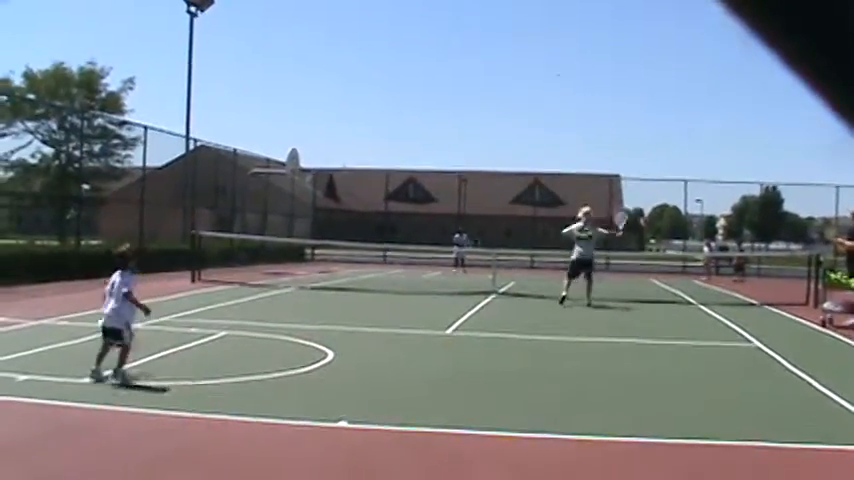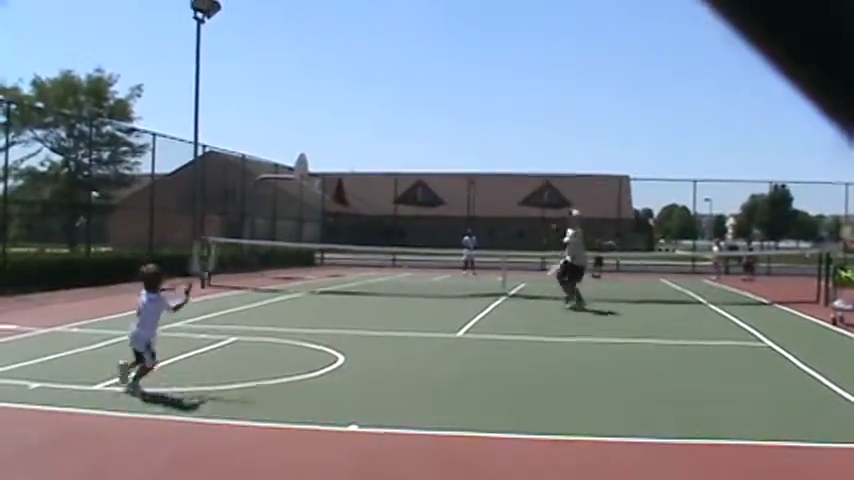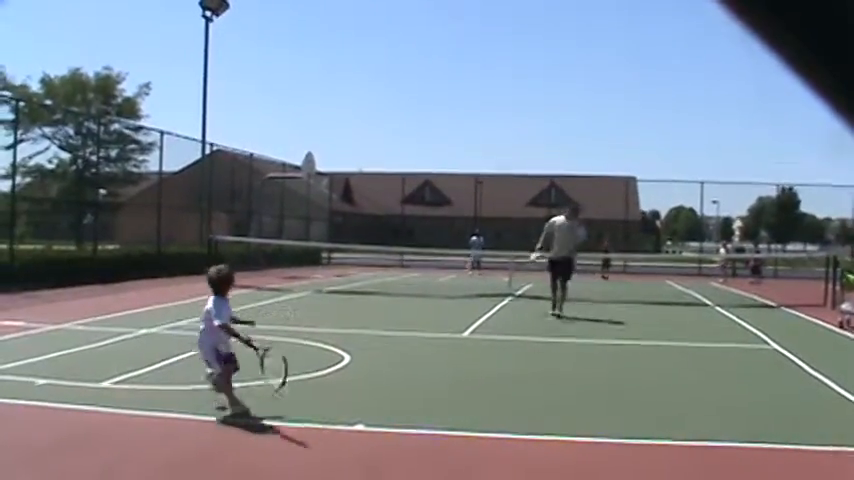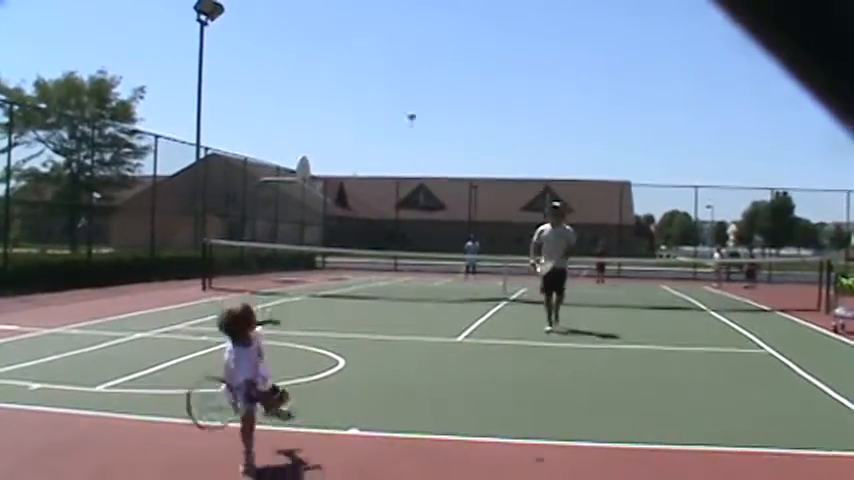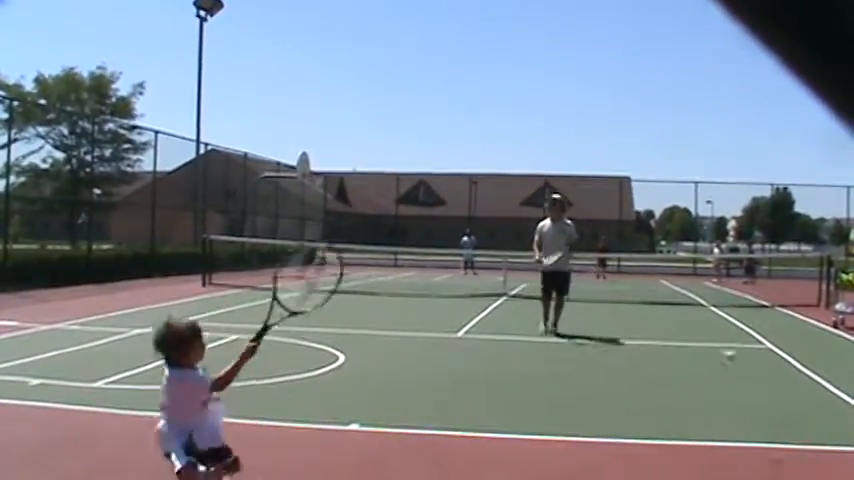
dt=0.5s
person 1, frame 1
left shoulder: (116, 275)
right shoulder: (129, 277)
left elbow: (106, 293)
right elbow: (127, 294)
right wrist: (142, 307)
left hip: (108, 315)
right hip: (120, 318)
left knee: (106, 344)
right knee: (126, 345)
left ankle: (96, 370)
right ankle: (118, 371)
person 1, frame 2
left shoulder: (145, 293)
right shoulder: (157, 299)
right elbow: (174, 308)
left wrist: (161, 290)
right wrist: (186, 297)
left hip: (138, 335)
right hip: (143, 338)
left knee: (142, 360)
right knee: (149, 364)
left ankle: (125, 366)
right ankle: (134, 383)
person 1, frame 3
left shoulder: (220, 301)
right shoulder: (218, 305)
right elbow: (222, 325)
left wrist: (243, 322)
right wrist: (243, 338)
left hip: (220, 343)
right hip: (210, 346)
left knee: (231, 368)
right knee: (228, 369)
left ankle: (214, 375)
right ankle: (234, 403)
person 1, frame 4
left shoulder: (251, 336)
right shoulder: (238, 355)
right elbow: (248, 382)
left hip: (261, 382)
right hip: (241, 388)
left knee: (281, 398)
right knee: (248, 417)
left ankle: (272, 409)
right ankle: (247, 457)
person 1, frame 5
left shoulder: (186, 368)
right shoulder: (180, 378)
right elbow: (215, 386)
right wrist: (242, 359)
left hip: (200, 429)
right hip: (179, 434)
left knee: (232, 465)
person 2, frame 1
left shoulder: (575, 227)
right shoulder: (595, 229)
left elbow: (563, 233)
right elbow: (606, 233)
right wrist: (617, 233)
left hip: (577, 257)
right hip: (589, 257)
left knee: (569, 277)
right knee: (588, 277)
left ankle: (564, 292)
right ankle: (588, 300)
person 2, frame 2
left shoulder: (573, 232)
right shoulder: (571, 231)
left elbow: (565, 243)
left hip: (577, 262)
right hip: (570, 260)
left knee: (566, 281)
right knee: (560, 277)
left ankle: (579, 301)
right ankle: (570, 296)
person 2, frame 3
left shoulder: (577, 225)
right shoulder: (555, 221)
left elbow: (580, 241)
right elbow: (546, 232)
left wrist: (573, 251)
right wrist: (540, 244)
left hip: (567, 257)
right hip: (554, 256)
left knee: (563, 282)
right knee: (553, 281)
left ankle: (559, 308)
right ankle: (554, 304)
person 2, frame 4
left shoulder: (567, 230)
right shoulder: (542, 229)
left elbow: (572, 246)
right elbow: (534, 244)
left wrist: (566, 254)
right wrist: (532, 257)
left hip: (560, 266)
right hip: (545, 266)
left knee: (560, 293)
right knee: (548, 294)
left ankle: (556, 312)
right ankle: (549, 322)
person 2, frame 5
left shoulder: (568, 226)
right shoulder: (542, 225)
left elbow: (574, 242)
right elbow: (537, 242)
left wrist: (569, 252)
right wrist: (537, 254)
left hip: (562, 267)
right hip: (547, 266)
left knee: (560, 297)
right knee: (546, 295)
left ankle: (554, 324)
right ankle: (545, 321)
